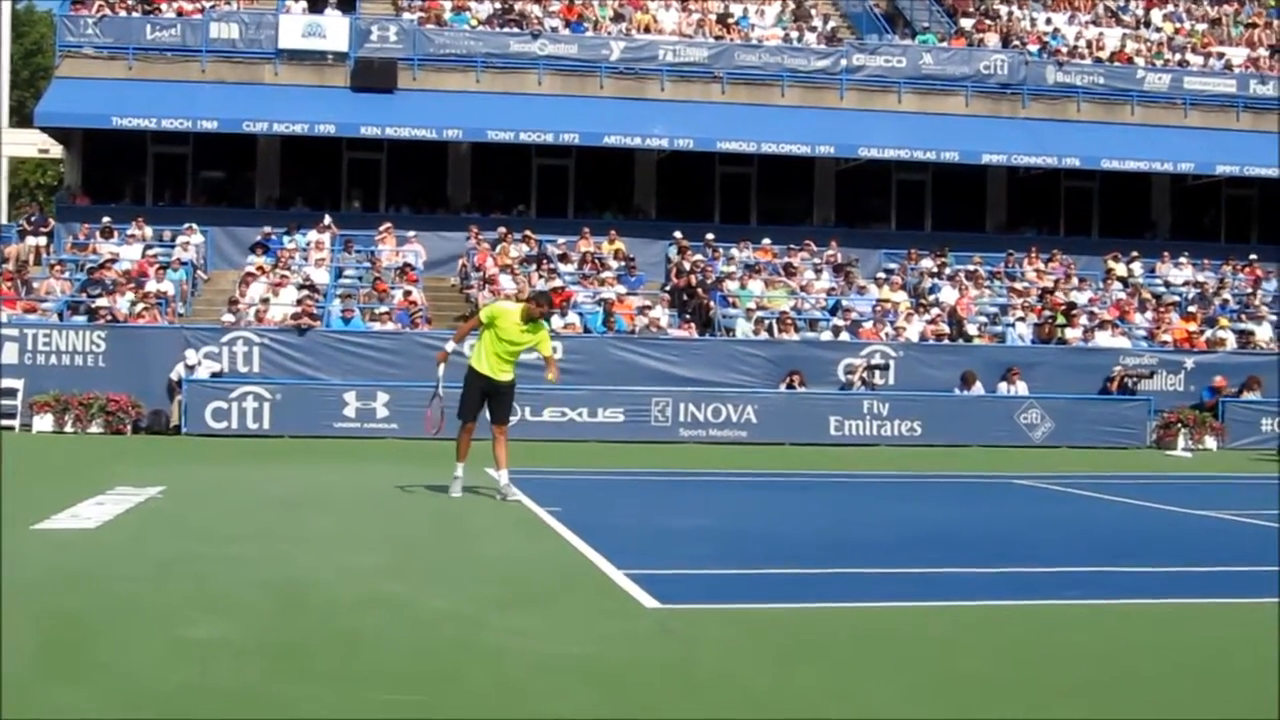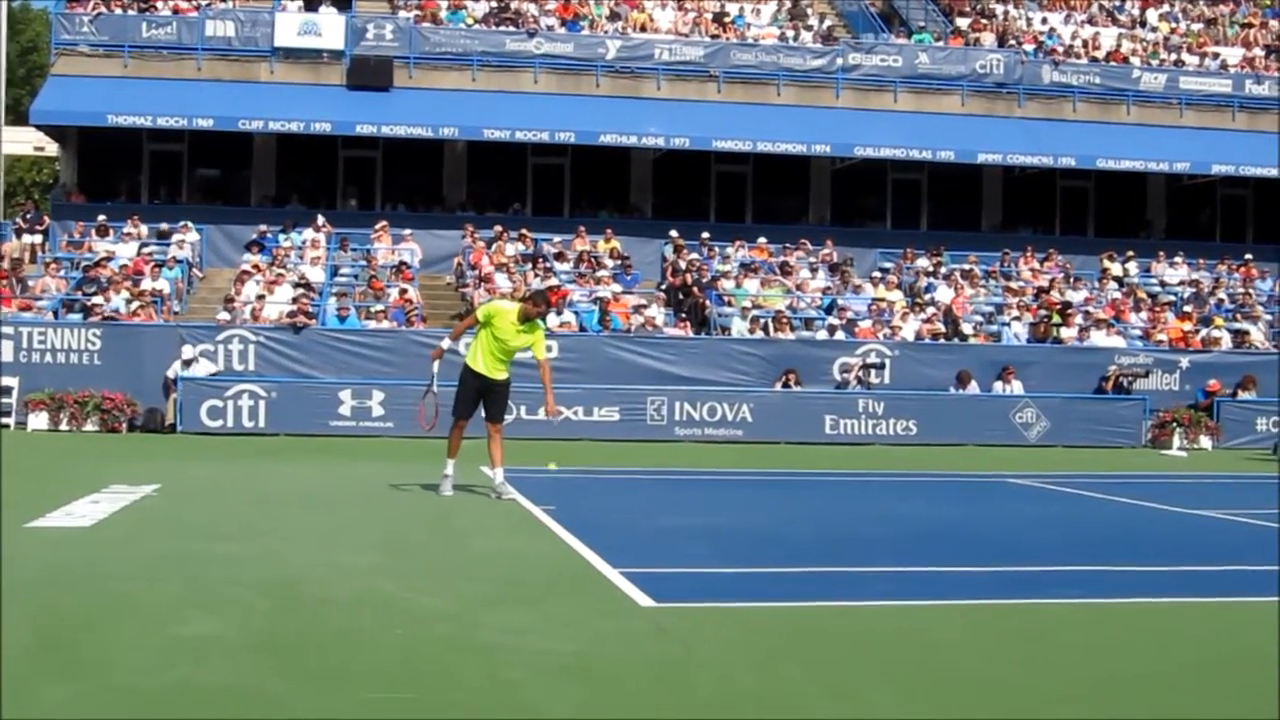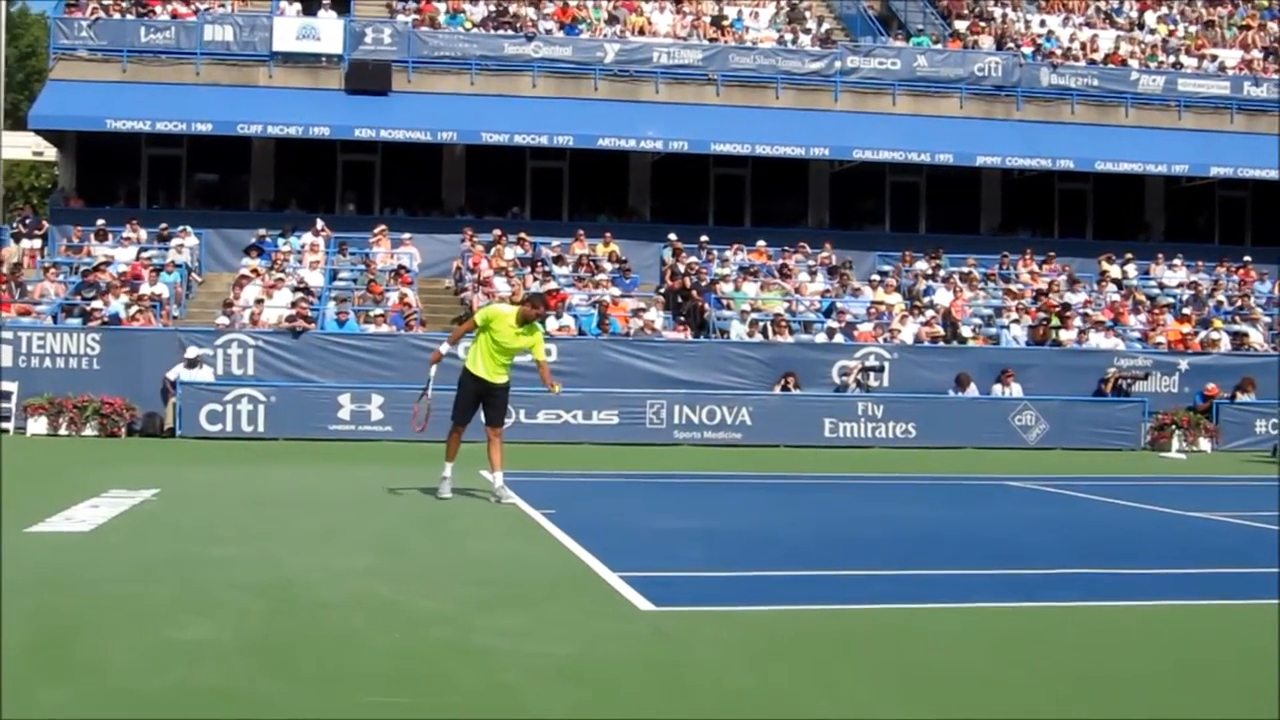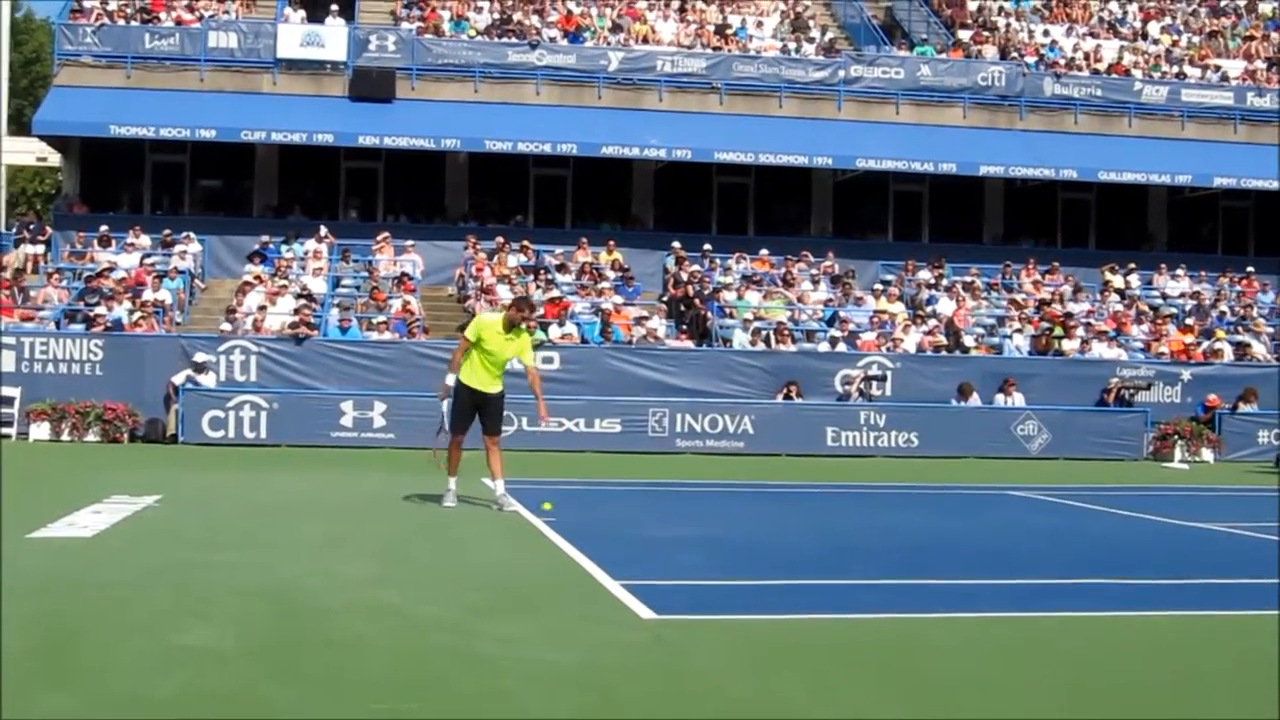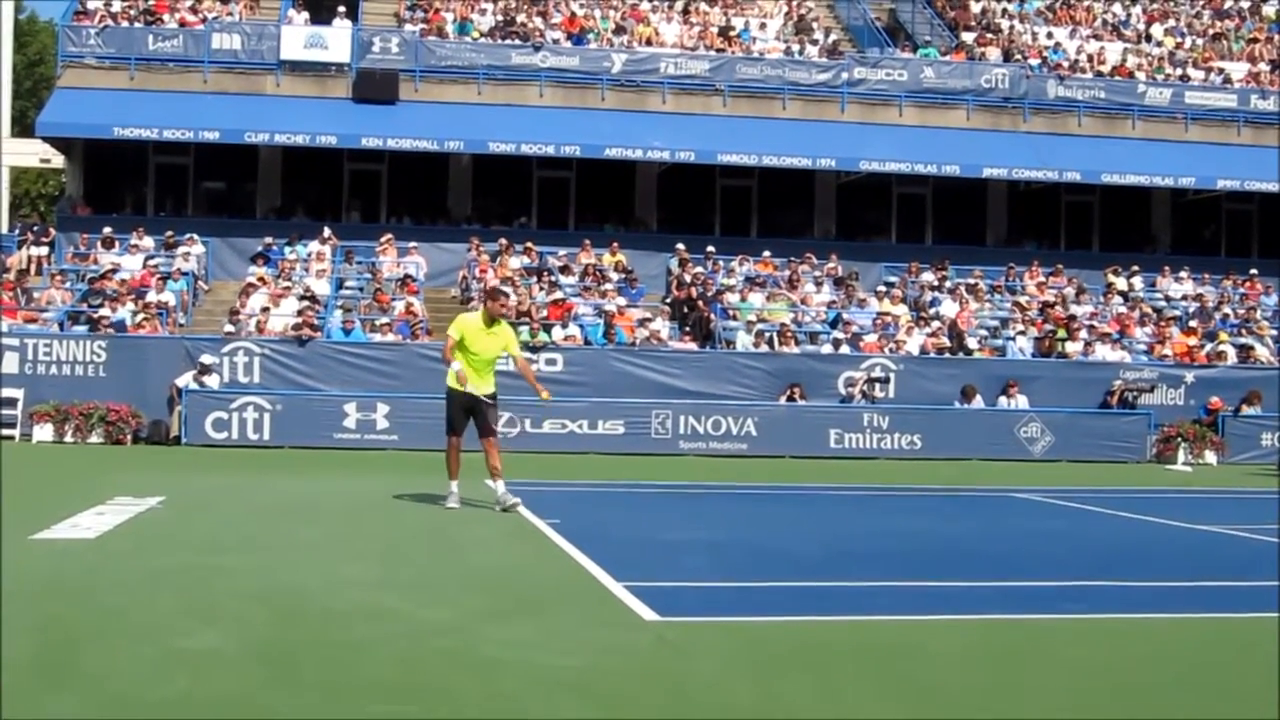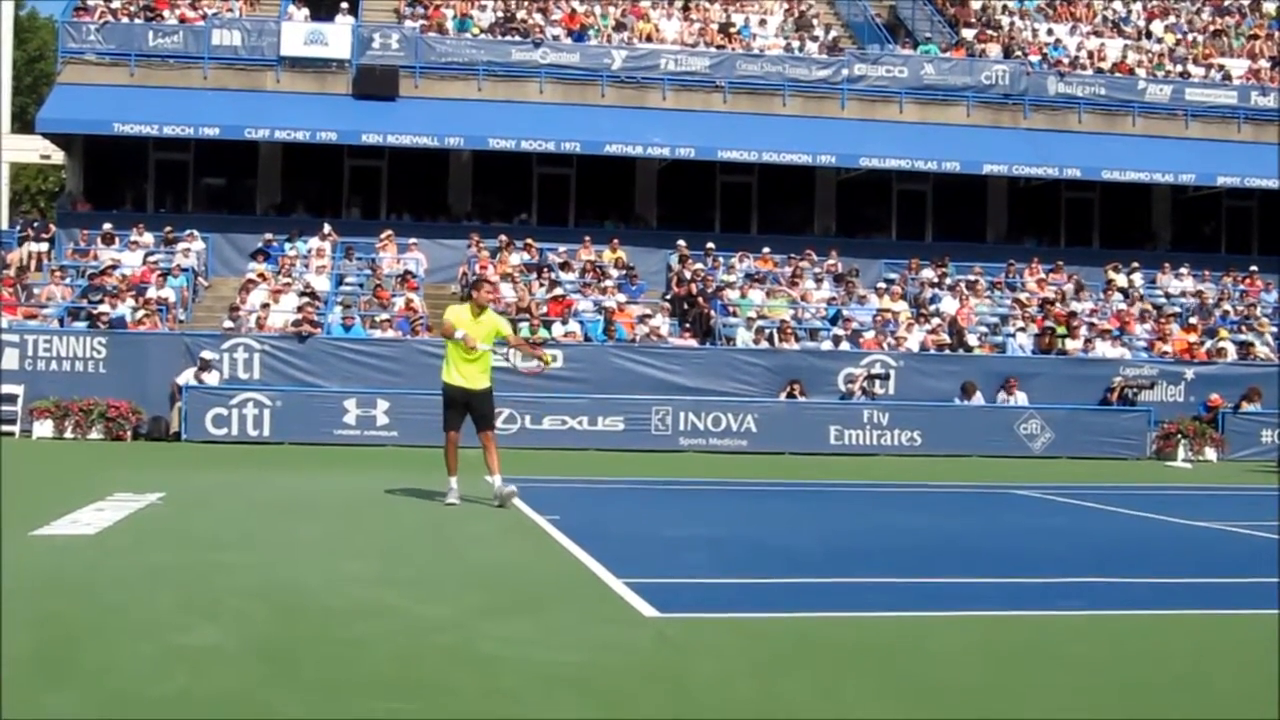
dt=0.3s
person 1, frame 1
left shoulder: (540, 331)
right shoulder: (500, 309)
left elbow: (549, 358)
right elbow: (470, 325)
left wrist: (552, 369)
right wrist: (448, 349)
left hip: (504, 380)
right hip: (478, 373)
left knee: (500, 431)
right knee: (468, 425)
left ankle: (504, 483)
right ankle: (458, 475)
person 1, frame 2
left shoulder: (536, 331)
right shoulder: (498, 308)
left elbow: (543, 364)
right elbow: (466, 324)
left wrist: (549, 397)
right wrist: (443, 346)
left hip: (499, 379)
right hip: (473, 372)
left knee: (495, 429)
right knee: (459, 423)
left ankle: (499, 481)
right ankle: (448, 473)
person 1, frame 3
left shoulder: (535, 334)
right shoulder: (496, 312)
left elbow: (542, 364)
right elbow: (465, 328)
left wrist: (550, 383)
right wrist: (443, 349)
left hip: (499, 383)
right hip: (473, 376)
left knee: (495, 433)
right knee: (458, 427)
left ankle: (498, 485)
right ankle: (446, 476)
person 1, frame 4
left shoulder: (523, 338)
right shoulder: (483, 321)
left elbow: (531, 372)
right elbow: (461, 350)
left wrist: (540, 402)
right wrist: (449, 380)
left hip: (493, 392)
right hip: (467, 387)
left knee: (493, 442)
right knee: (457, 438)
left ankle: (500, 493)
right ankle: (451, 488)
person 1, frame 5
left shoulder: (506, 331)
right shoulder: (464, 320)
left elbow: (520, 361)
right elbow: (447, 349)
left wrist: (538, 387)
right wrist: (457, 368)
left hip: (486, 393)
right hip: (459, 390)
left knee: (490, 443)
right knee: (454, 441)
left ankle: (502, 493)
right ankle: (453, 490)
person 1, frame 6
left shoulder: (495, 319)
right shoulder: (454, 311)
left elbow: (514, 340)
right elbow: (446, 330)
left wrist: (537, 351)
right wrist: (462, 335)
left hip: (481, 387)
right hip: (454, 385)
left knee: (488, 437)
right knee: (452, 436)
left ankle: (498, 487)
right ankle: (453, 487)
